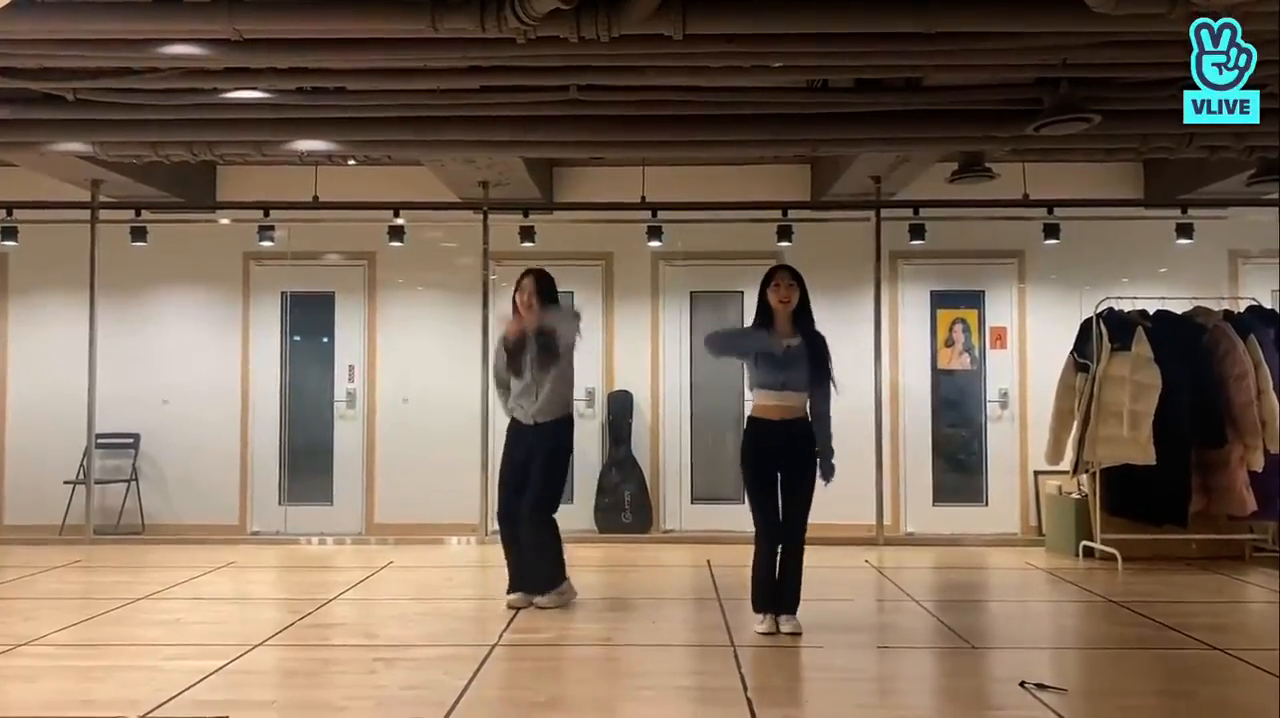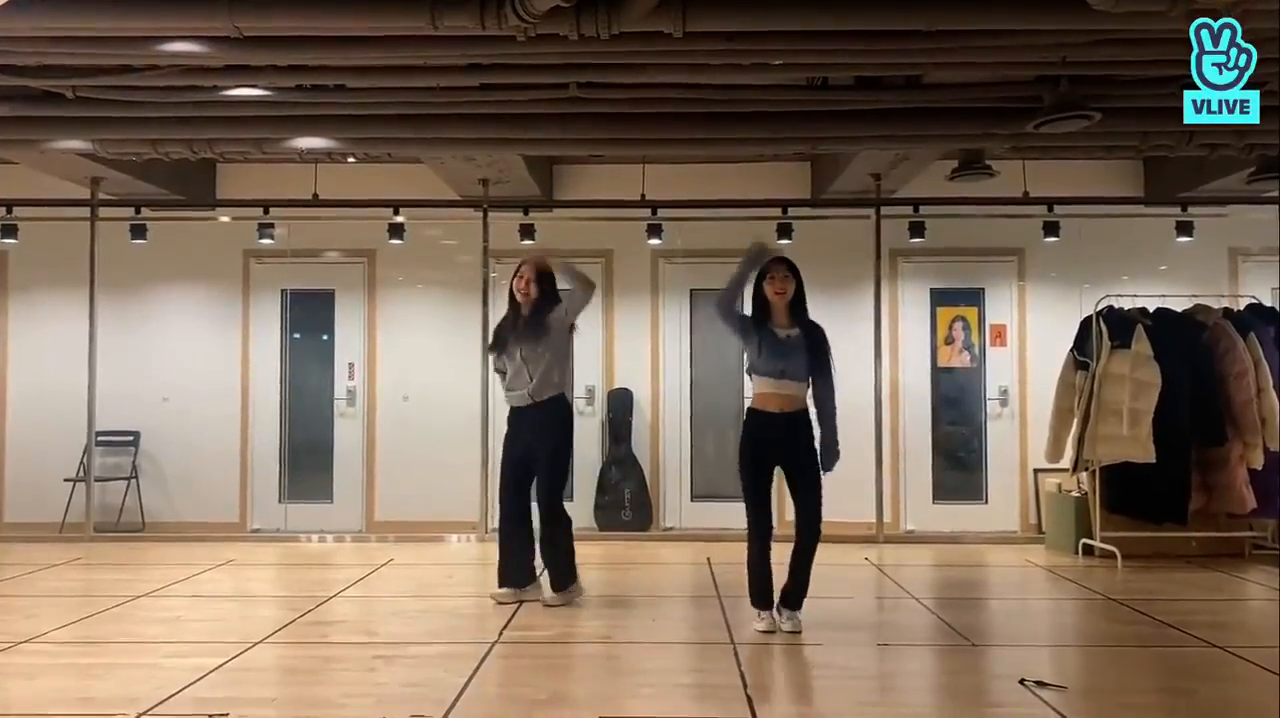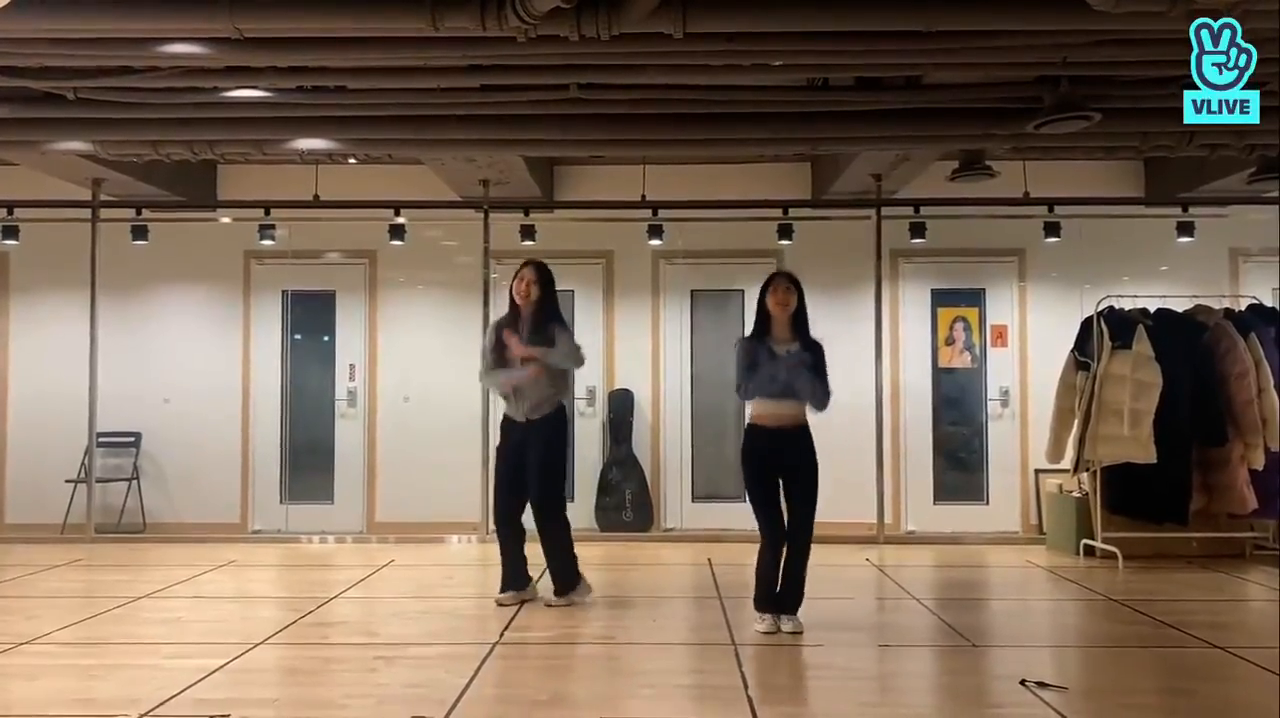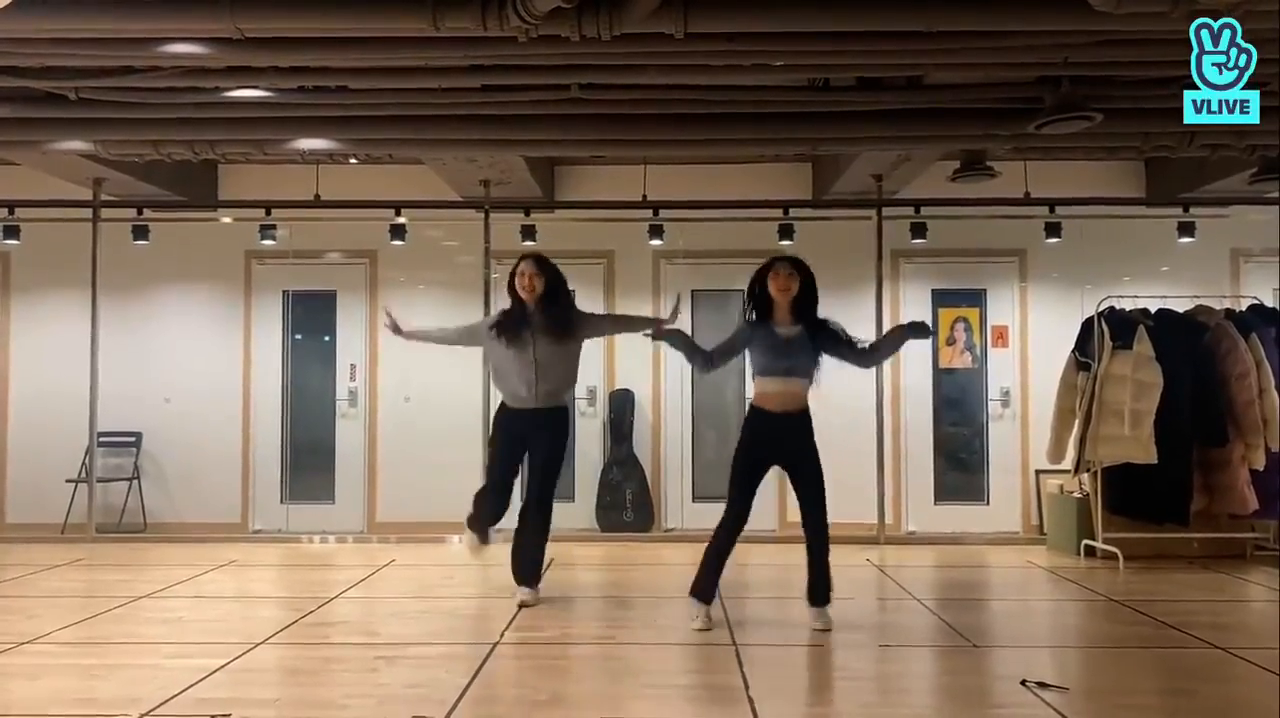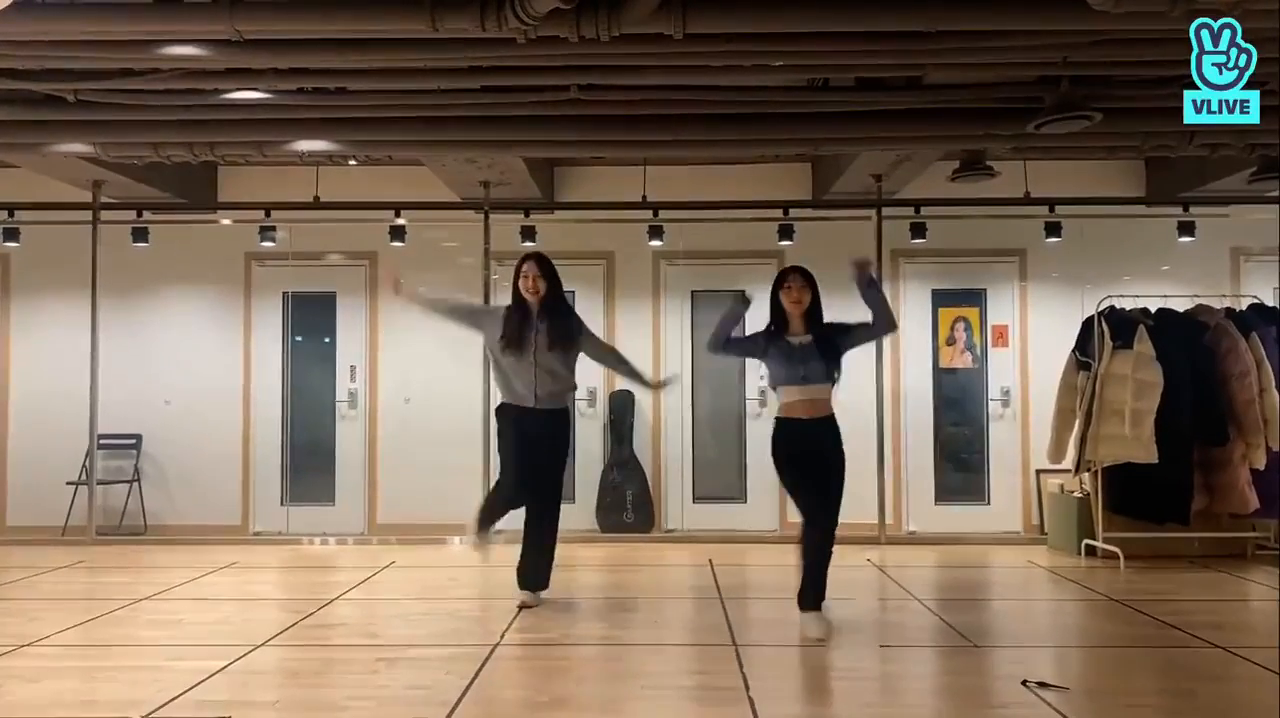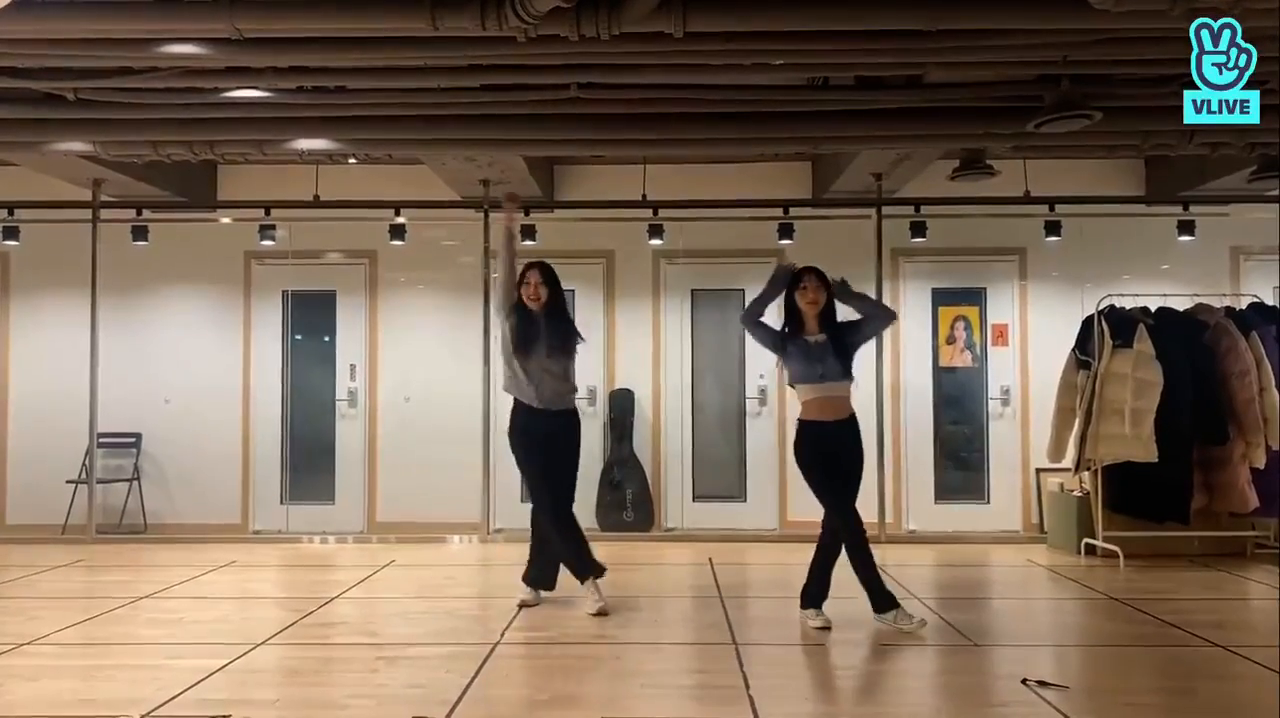
dt=0.3s
person 1, frame 1
left shoulder: (813, 343)
right shoulder: (752, 341)
left elbow: (821, 402)
right elbow: (712, 343)
left wrist: (826, 453)
right wrist: (759, 338)
left hip: (798, 438)
right hip: (759, 436)
left knee: (794, 531)
right knee: (768, 530)
left ankle: (786, 609)
right ankle: (764, 609)
person 1, frame 2
left shoulder: (813, 334)
right shoulder: (752, 329)
left elbow: (824, 393)
right elbow: (724, 306)
left wrist: (830, 444)
right wrist: (749, 265)
left hip: (798, 435)
right hip: (758, 432)
left knee: (809, 524)
right knee: (760, 526)
left ankle: (790, 604)
right ankle: (763, 605)
person 1, frame 3
left shoulder: (812, 349)
right shoulder: (752, 344)
left elbow: (820, 401)
right elbow: (742, 389)
left wrist: (806, 382)
right wrist: (781, 369)
left hip: (798, 443)
right hip: (759, 442)
left knee: (800, 533)
right knee: (772, 534)
left ankle: (787, 608)
right ankle: (765, 607)
person 1, frame 4
left shoulder: (817, 330)
right shoulder: (752, 329)
left elbow: (864, 358)
right elbow: (708, 362)
left wrist: (898, 336)
right wrist: (678, 339)
left hip: (797, 429)
right hip: (759, 426)
left knee: (816, 521)
right knee: (734, 518)
left ankle: (818, 603)
right ankle: (702, 599)
person 1, frame 5
left shoulder: (831, 336)
right shoulder: (768, 342)
left elbow: (884, 324)
right elbow: (717, 344)
left wrist: (867, 284)
right wrist: (736, 311)
left hip: (826, 434)
right hip: (788, 436)
left knee: (825, 523)
right knee: (818, 521)
left ankle: (810, 604)
right ankle: (812, 606)
person 1, frame 6
left shoulder: (845, 335)
right shoulder: (786, 342)
left elbow: (886, 315)
right elbow: (748, 319)
left wrist: (849, 294)
right wrist: (775, 285)
left hip: (847, 435)
right hip: (811, 438)
left knee: (836, 522)
right knee: (849, 521)
left ankle: (811, 602)
right ankle: (885, 605)
person 2, frame 1
left shoulder: (559, 334)
right shoulder: (507, 340)
left elbow: (571, 318)
left wrist: (532, 319)
right wrist: (514, 411)
left hip: (554, 430)
right hip: (520, 430)
left knee: (536, 509)
right knee: (509, 511)
left ankle: (557, 584)
right ankle: (527, 585)
person 2, frame 2
left shoulder: (554, 318)
right shoulder: (506, 328)
left elbow: (585, 290)
left wrist: (551, 265)
right wrist: (513, 394)
left hip: (552, 415)
right hip: (519, 419)
left knee: (548, 500)
right knee: (511, 502)
left ankle: (565, 582)
right ankle: (520, 580)
person 2, frame 3
left shoulder: (552, 326)
right shoulder: (500, 329)
left elbow: (575, 359)
right elbow: (487, 375)
left wrist: (530, 352)
right wrist: (520, 374)
left hip: (548, 423)
right hip: (513, 424)
left knee: (545, 502)
right knee: (505, 505)
left ankle: (571, 583)
right ankle: (517, 584)
person 2, frame 4
left shoulder: (566, 319)
right shoulder: (500, 323)
left elbow: (610, 323)
right elbow: (458, 334)
left wrist: (660, 323)
right wrist: (408, 334)
left hip: (552, 418)
right hip: (512, 416)
left knee: (538, 499)
right knee: (497, 490)
left ankle: (527, 582)
right ankle: (478, 525)
person 2, frame 5
left shoulder: (567, 324)
right shoulder: (501, 319)
left elbow: (604, 354)
right elbow: (461, 312)
left wrist: (645, 382)
right wrist: (414, 297)
left hip: (556, 418)
right hip: (517, 414)
left knee: (546, 501)
right knee: (517, 486)
left ankle: (531, 583)
right ankle: (487, 517)
person 2, frame 6
left shoulder: (562, 331)
right shoulder: (512, 321)
right elbow: (506, 272)
right wrist: (509, 226)
left hip: (564, 421)
right hip: (527, 422)
left knee: (552, 505)
right knee: (550, 503)
left ankle: (535, 582)
right ankle: (589, 579)
